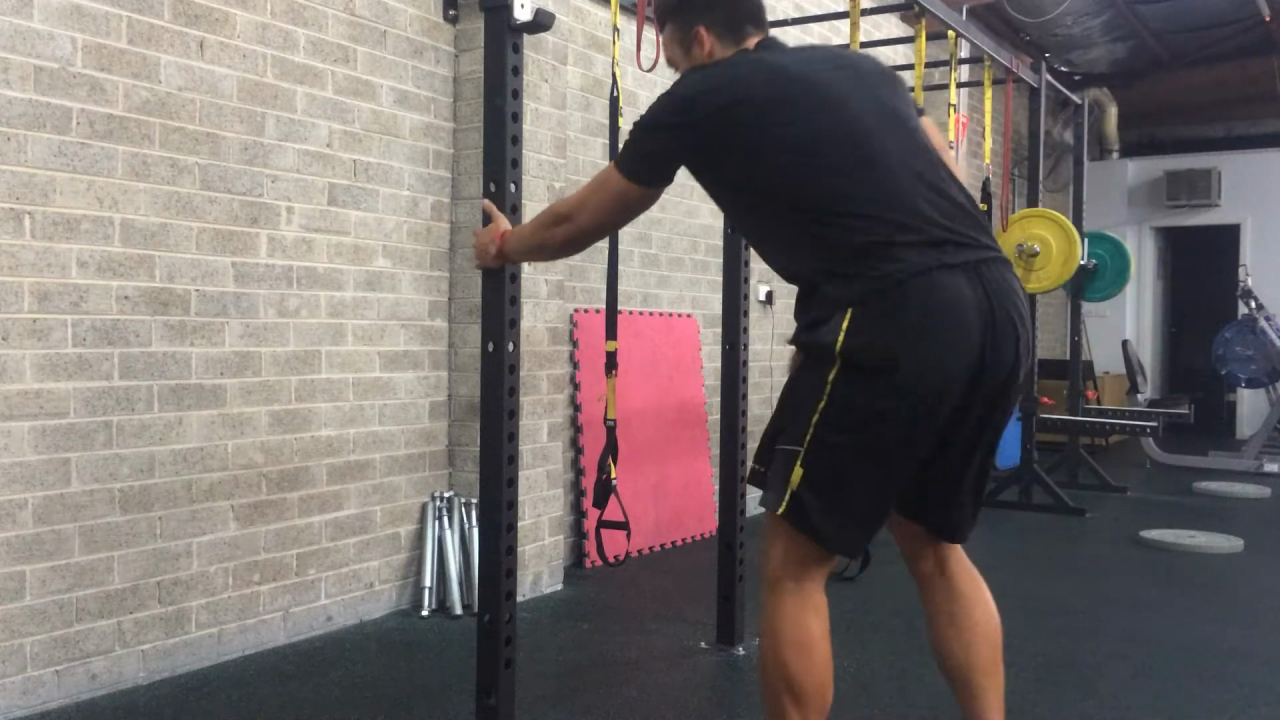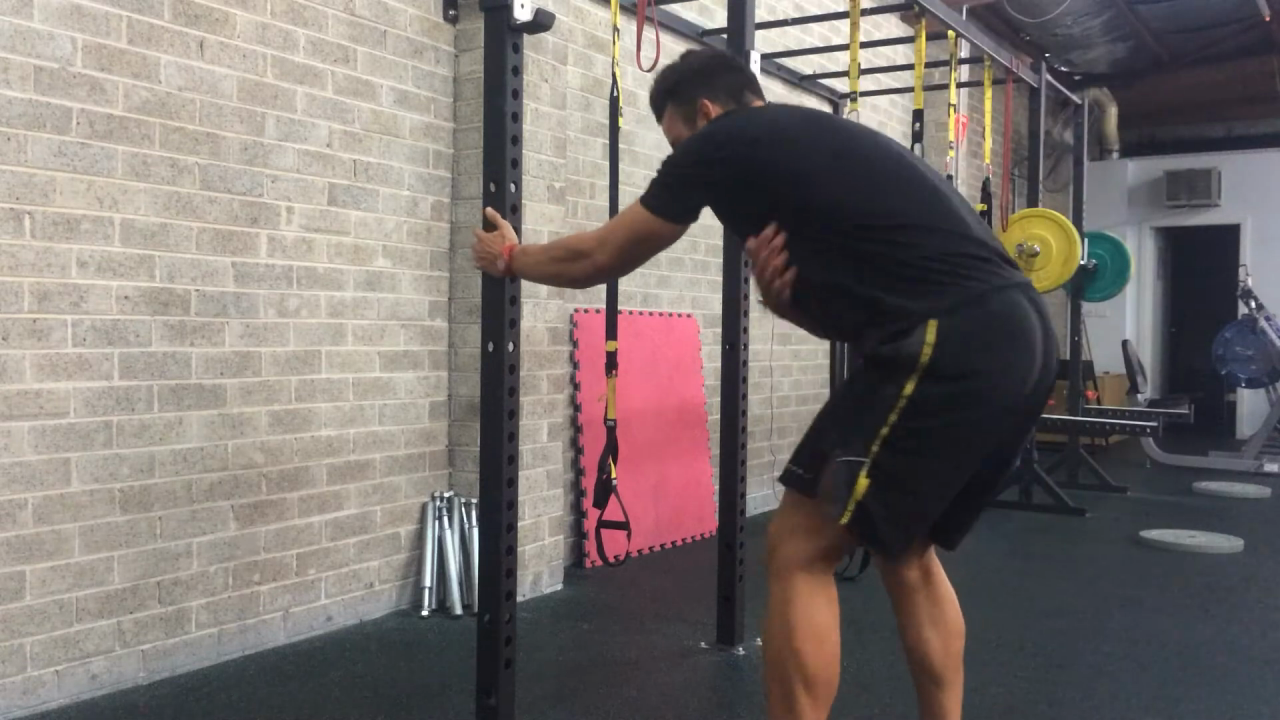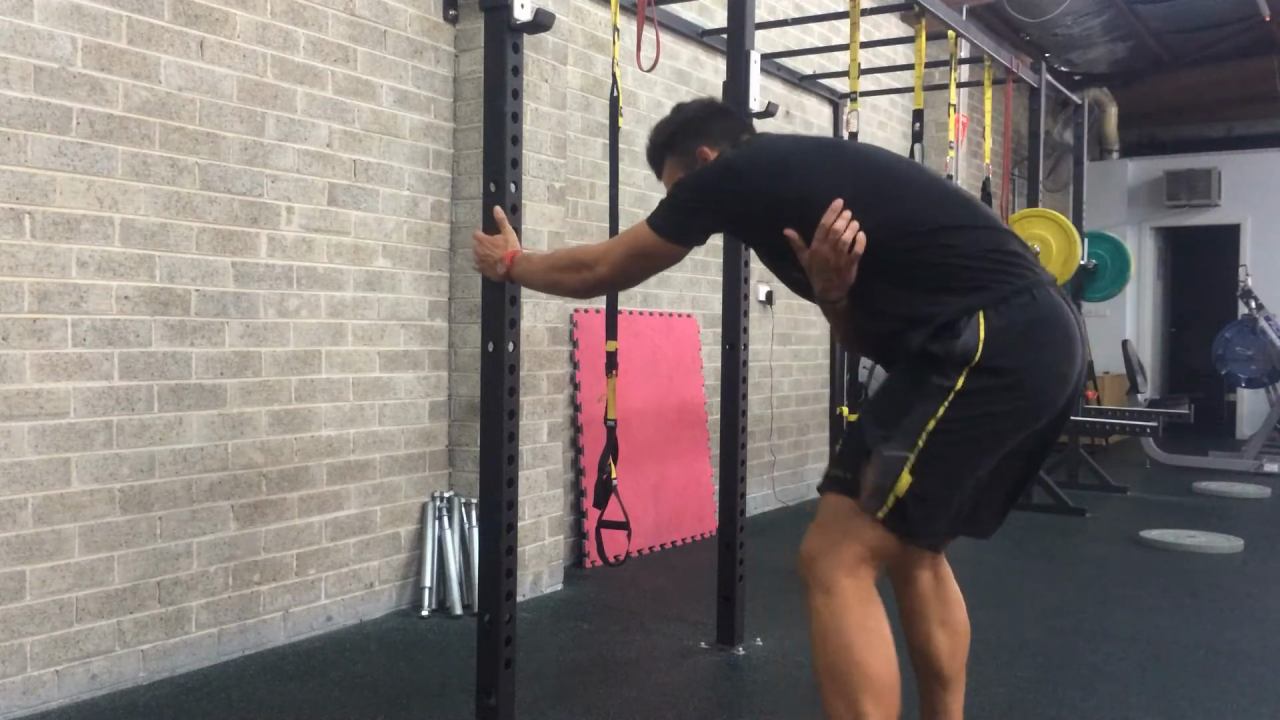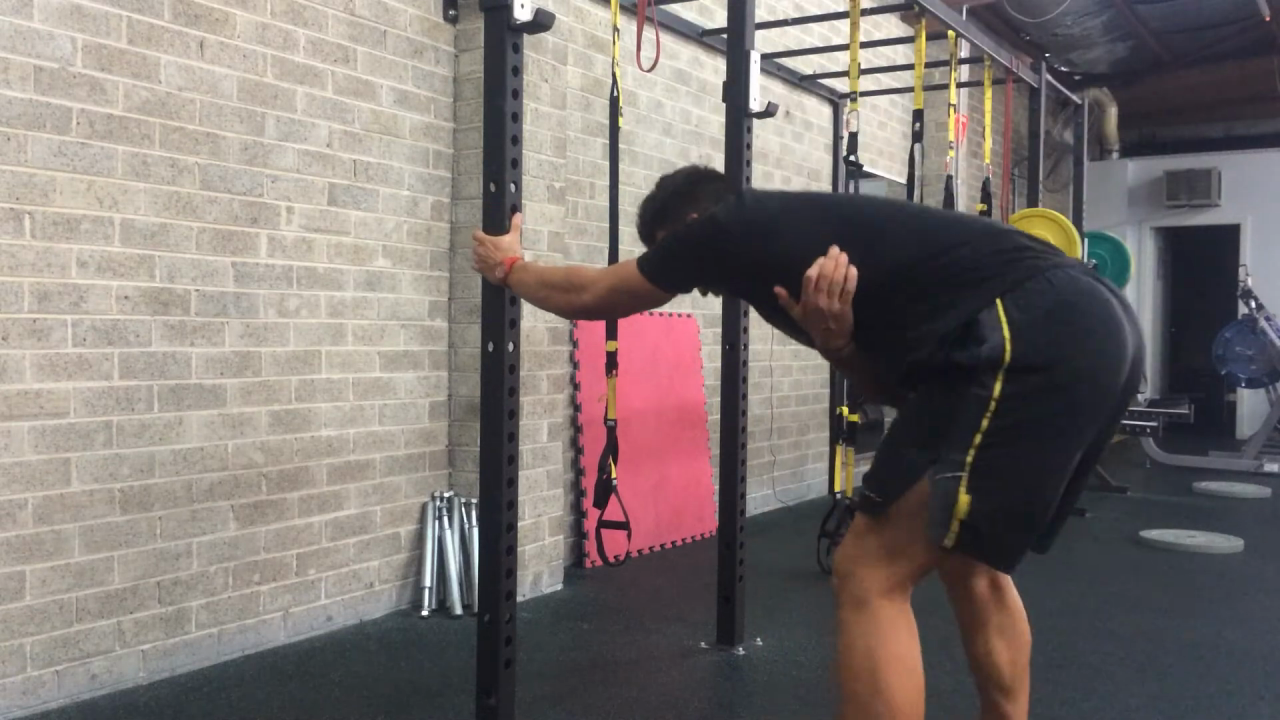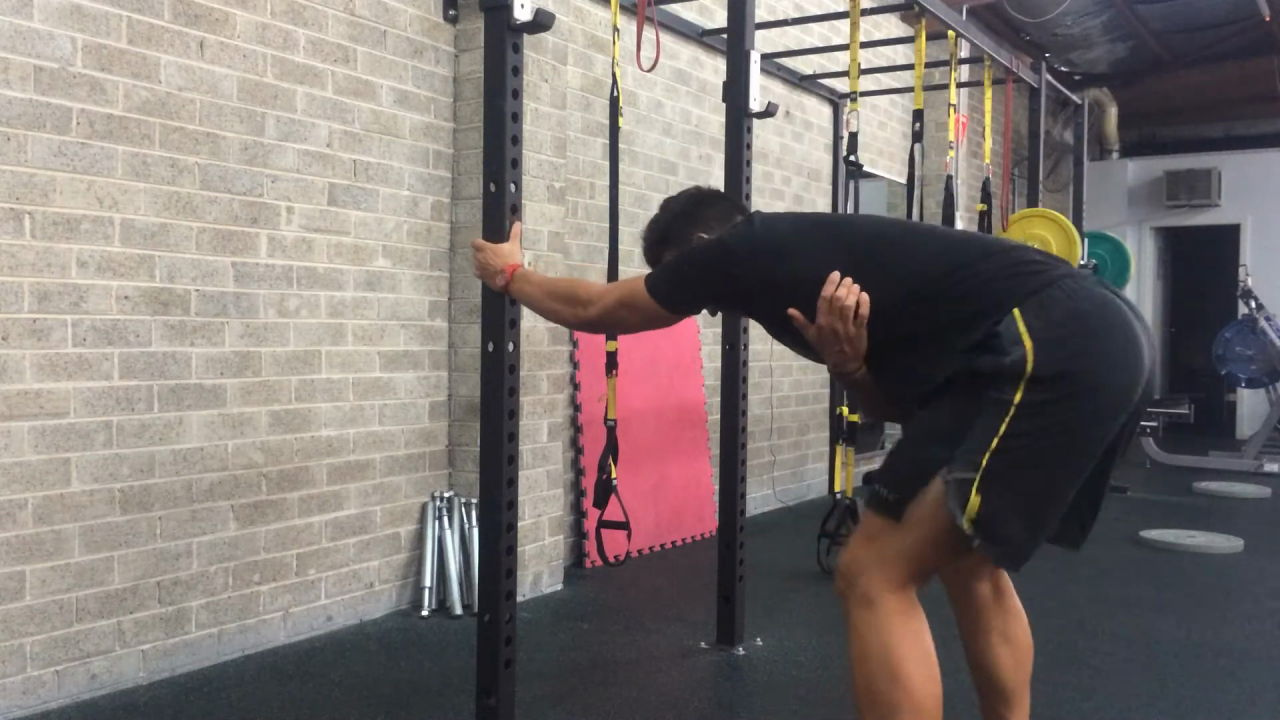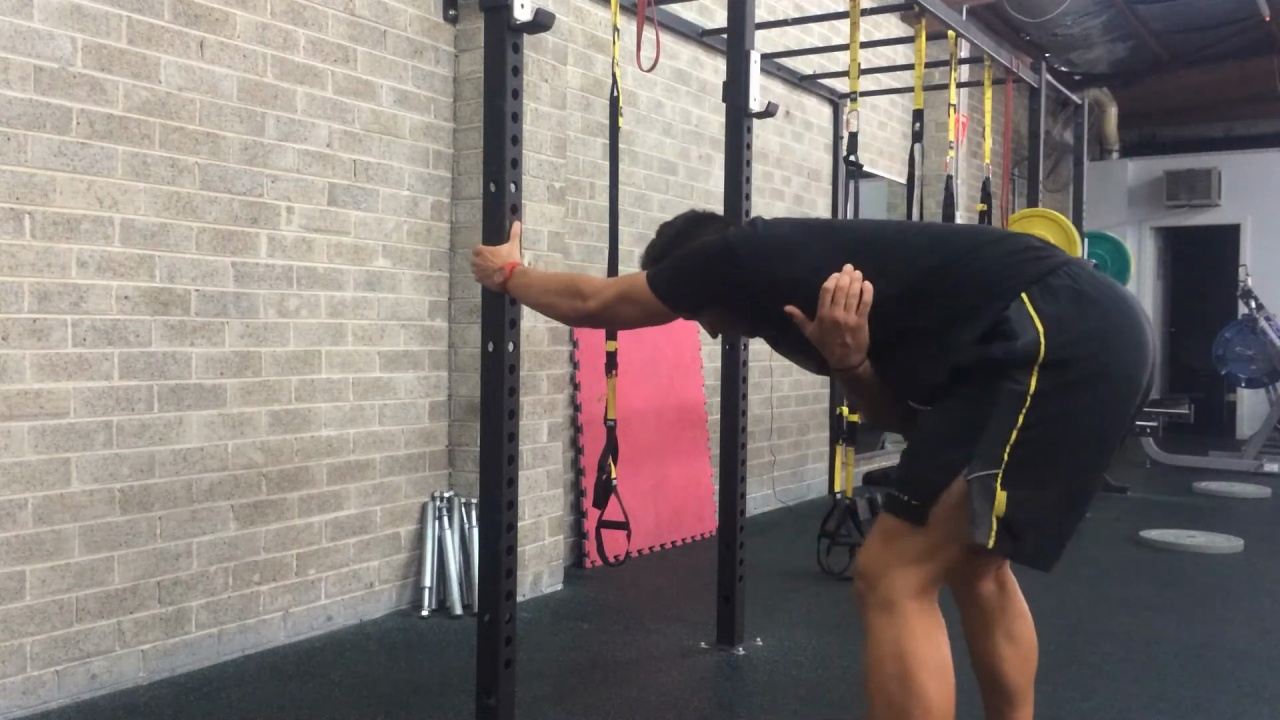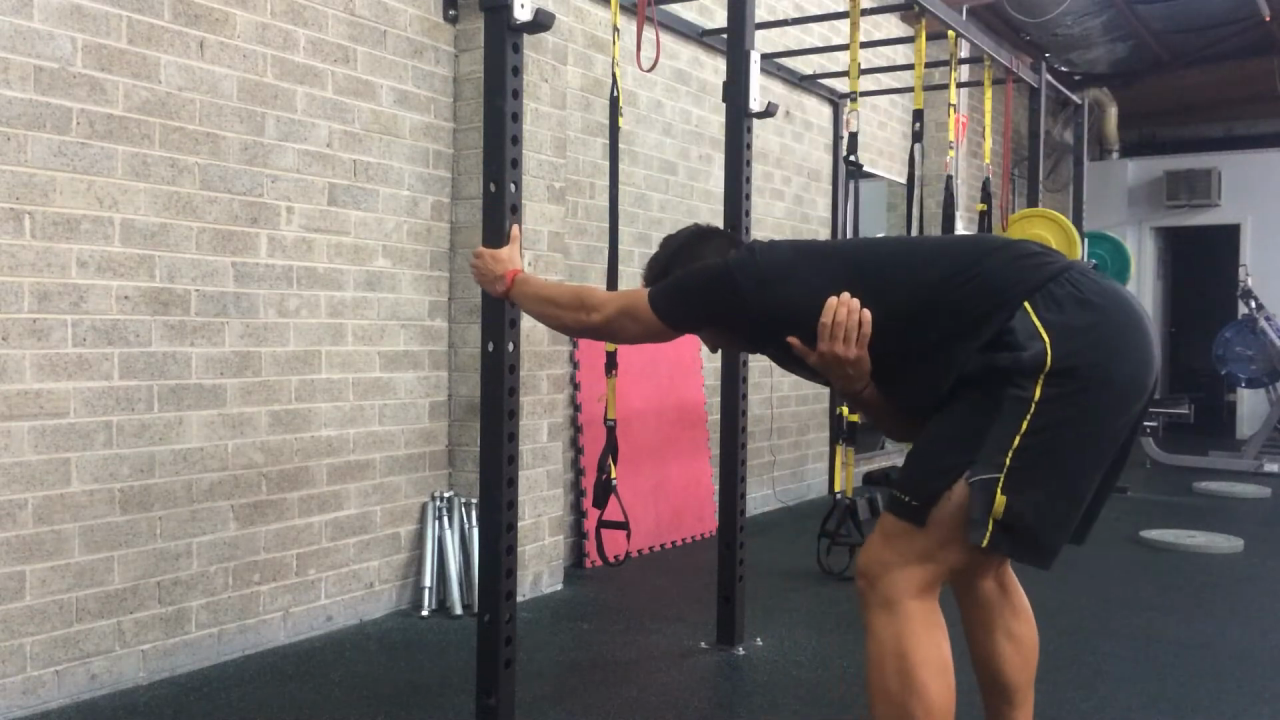
dt=0.3s
person 1, frame 1
left shoulder: (698, 96)
right shoulder: (864, 71)
left elbow: (576, 225)
left wrist: (504, 244)
left hip: (896, 323)
right hip: (996, 303)
left knee: (792, 566)
right knee: (932, 548)
person 1, frame 2
left shoulder: (724, 144)
right shoulder: (822, 138)
left elbow: (597, 259)
left wrist: (510, 257)
right wrist: (788, 295)
left hip: (954, 341)
right hip: (1018, 331)
left knee: (798, 553)
right knee: (904, 553)
person 1, frame 3
left shoulder: (735, 174)
right shoulder: (809, 175)
left elbow: (602, 270)
right elbow: (879, 338)
left wrist: (509, 261)
right wrist: (837, 297)
left hip: (992, 339)
right hip: (1042, 333)
left knee: (836, 562)
right knee: (912, 547)
person 1, frame 4
left shoulder: (726, 229)
right shoulder: (802, 228)
left elbow: (593, 296)
right elbow: (902, 385)
left wrist: (508, 266)
right wrist: (839, 348)
left hip: (1034, 335)
left knee: (870, 578)
right knee: (969, 559)
person 1, frame 5
left shoulder: (735, 253)
right shoulder: (806, 252)
left elbow: (597, 308)
right elbow: (911, 401)
left wrist: (509, 273)
right wrist: (850, 366)
left hip: (1049, 345)
right hip: (1106, 334)
left knee: (875, 577)
right knee: (973, 564)
person 1, frame 6
left shoulder: (739, 256)
right shoulder: (803, 266)
left elbow: (595, 303)
right elbow: (915, 413)
left wrist: (508, 272)
right wrist: (853, 367)
left hip: (1055, 335)
right hip: (1102, 326)
left knee: (895, 580)
right knee: (973, 564)
person 1, frame 7
left shoulder: (738, 281)
right shoulder: (806, 283)
left elbow: (596, 316)
right elbow: (918, 422)
left wrist: (509, 278)
right wrist: (856, 384)
left hip: (1059, 342)
right hip: (1101, 330)
left knee: (896, 578)
right knee: (975, 563)
